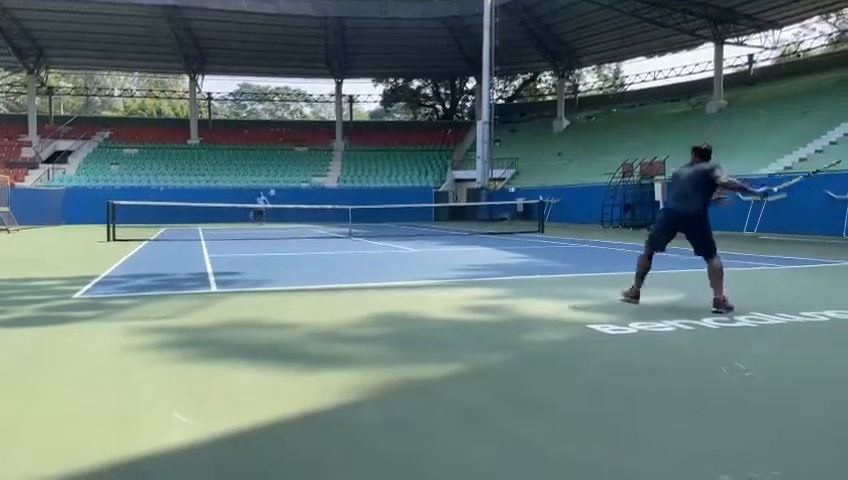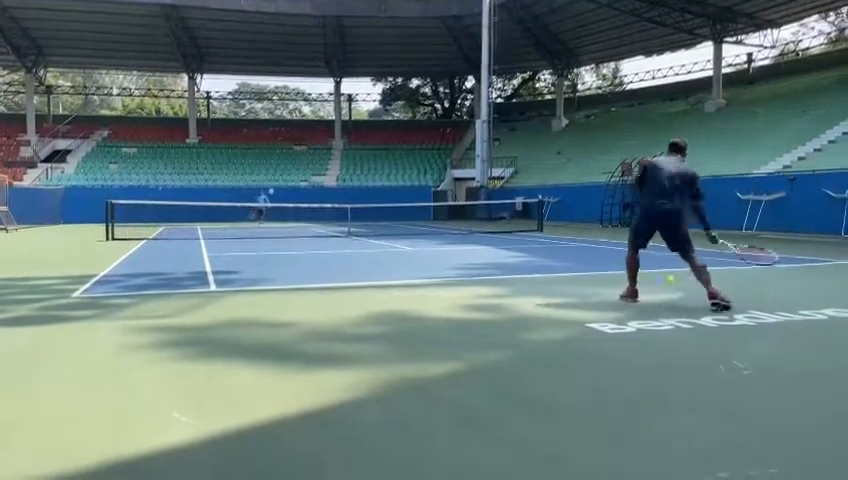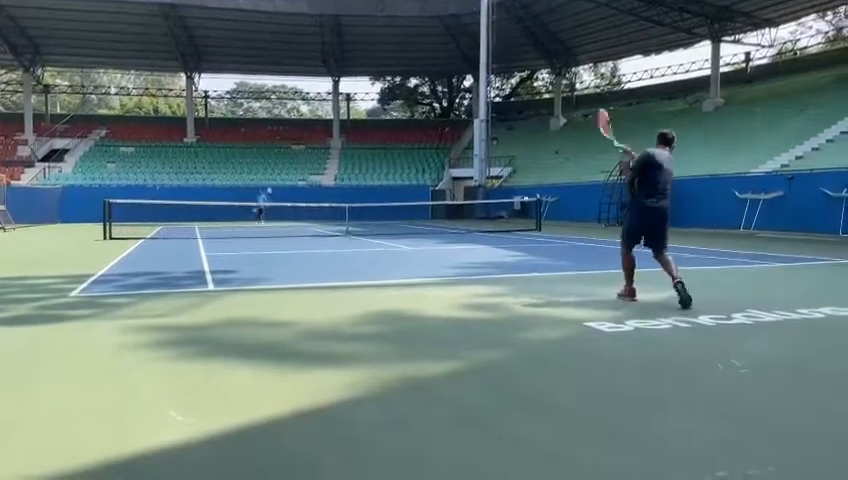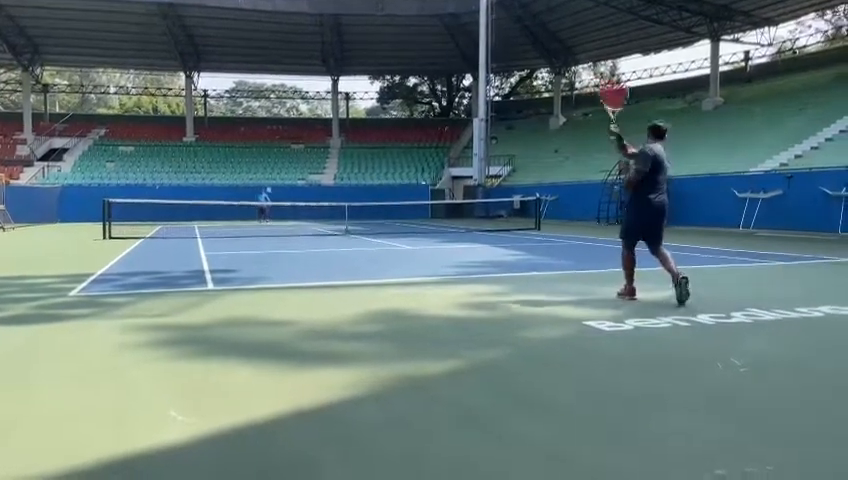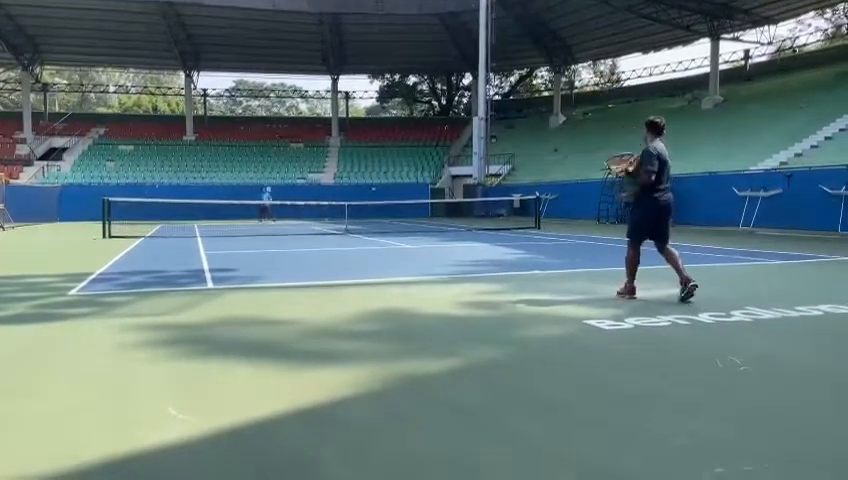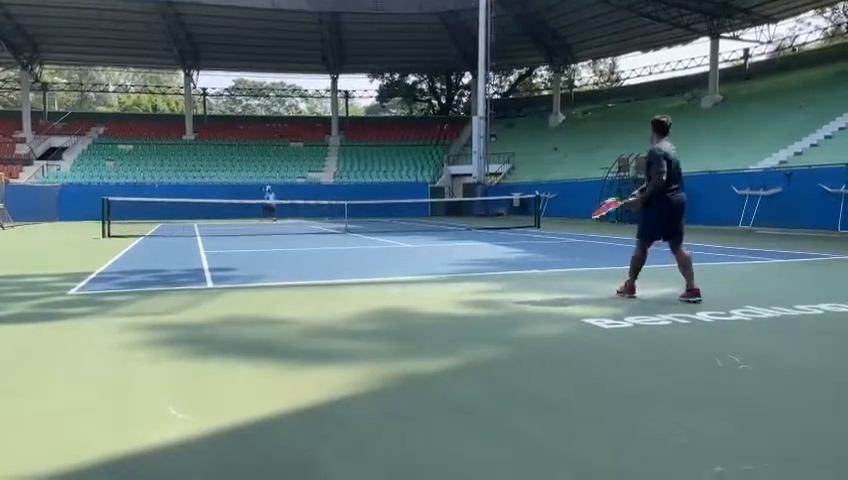
dt=0.2s
person 1, frame 1
left shoulder: (678, 172)
right shoulder: (712, 168)
right elbow: (724, 182)
right wrist: (752, 191)
left hip: (670, 213)
right hip: (696, 216)
left knee: (649, 251)
right knee: (712, 258)
left ankle: (634, 291)
right ankle: (719, 298)
person 1, frame 2
left shoulder: (651, 163)
right shoulder: (690, 173)
left elbow: (638, 186)
right elbow: (697, 205)
right wrist: (708, 230)
left hip: (648, 211)
right hip: (673, 213)
left knee: (633, 249)
right knee: (690, 256)
left ankle: (631, 290)
right ankle: (714, 295)
person 1, frame 3
left shoulder: (649, 154)
right shoulder: (668, 160)
left elbow: (630, 175)
right wrist: (632, 156)
left hip: (642, 208)
right hip: (662, 210)
left knee: (626, 247)
right knee: (661, 252)
left ankle: (629, 289)
right ankle: (677, 281)
person 1, frame 4
left shoulder: (648, 150)
right shoulder: (659, 152)
left elbow: (635, 176)
right elbow: (629, 153)
left wrist: (625, 186)
right wrist: (619, 137)
left hip: (642, 204)
right hip: (659, 204)
left knee: (628, 245)
right knee: (656, 247)
left ankle: (629, 288)
right ankle: (677, 276)
person 1, frame 5
left shoulder: (650, 149)
right shoulder: (660, 149)
left elbow: (648, 177)
right elbow: (639, 173)
left wrist: (631, 194)
left hip: (648, 203)
right hip: (664, 202)
left knee: (633, 245)
right knee: (664, 246)
left ankle: (629, 286)
right ankle: (686, 280)
person 1, frame 6
left shoulder: (656, 151)
right shoulder: (672, 150)
left elbow: (659, 179)
left wrist: (641, 199)
right wrist: (640, 191)
left hip: (659, 204)
right hip: (677, 201)
left knee: (642, 245)
right knee: (677, 246)
left ankle: (629, 286)
right ankle: (692, 289)
